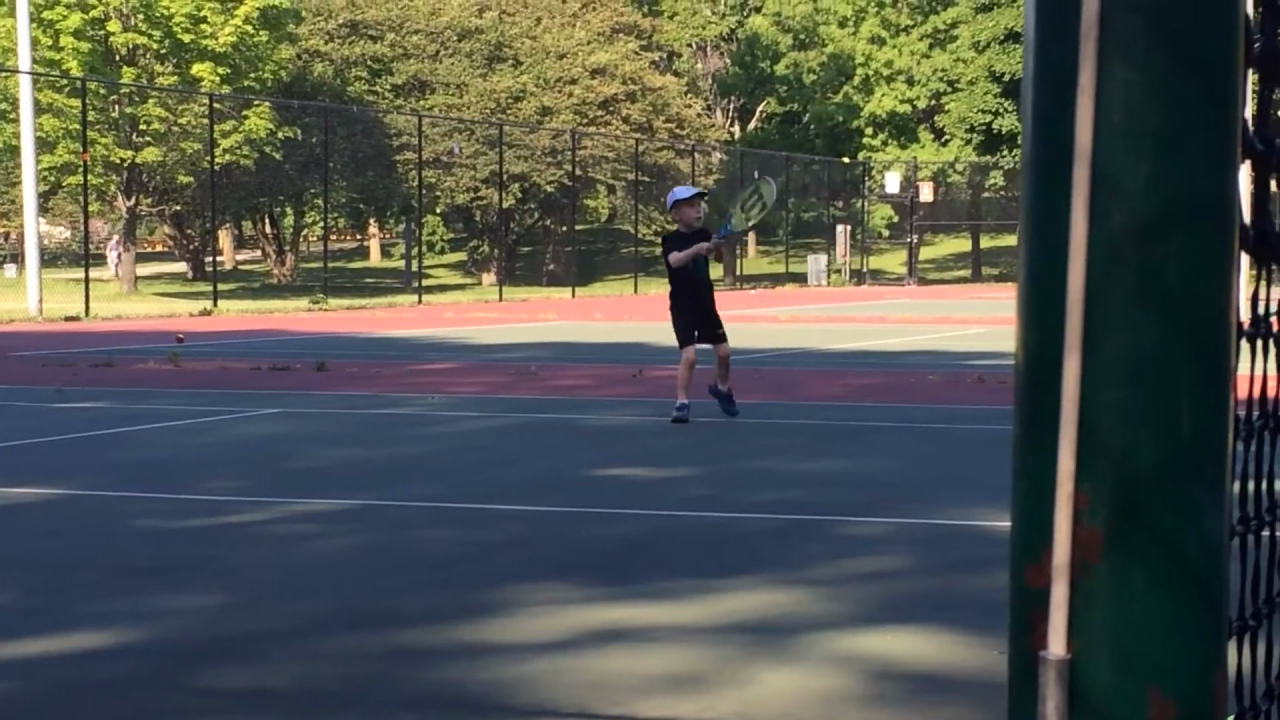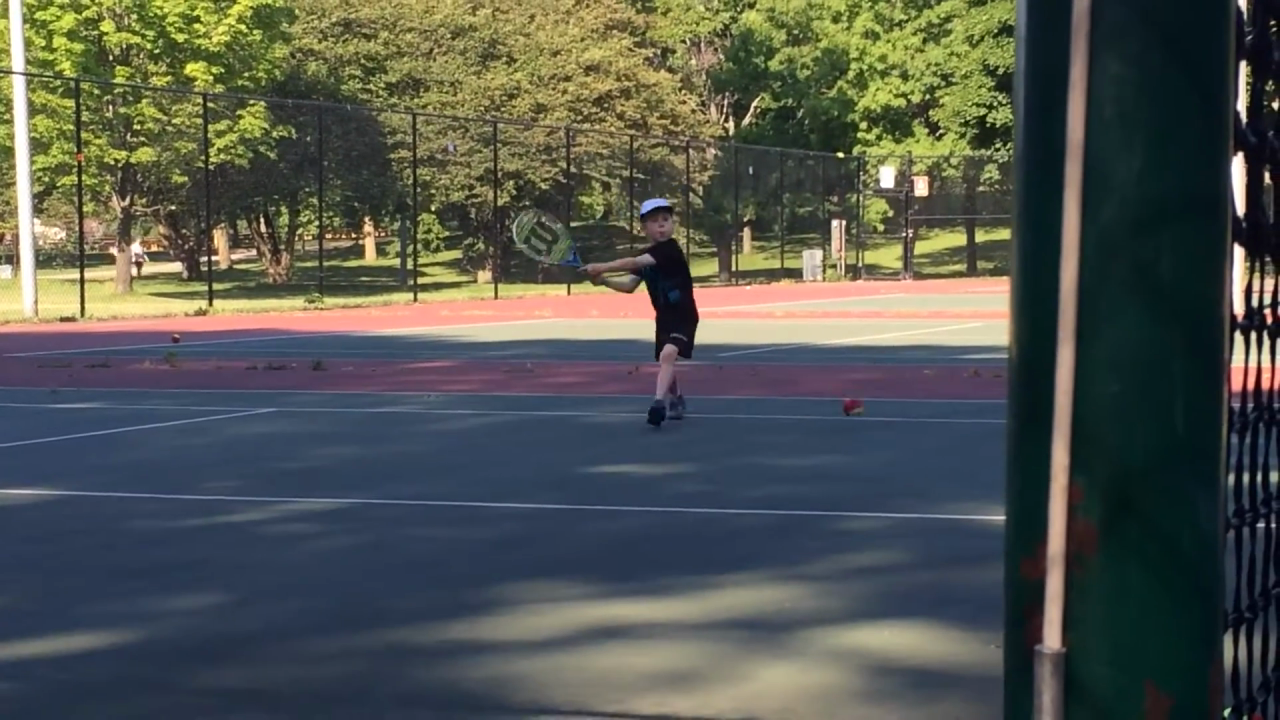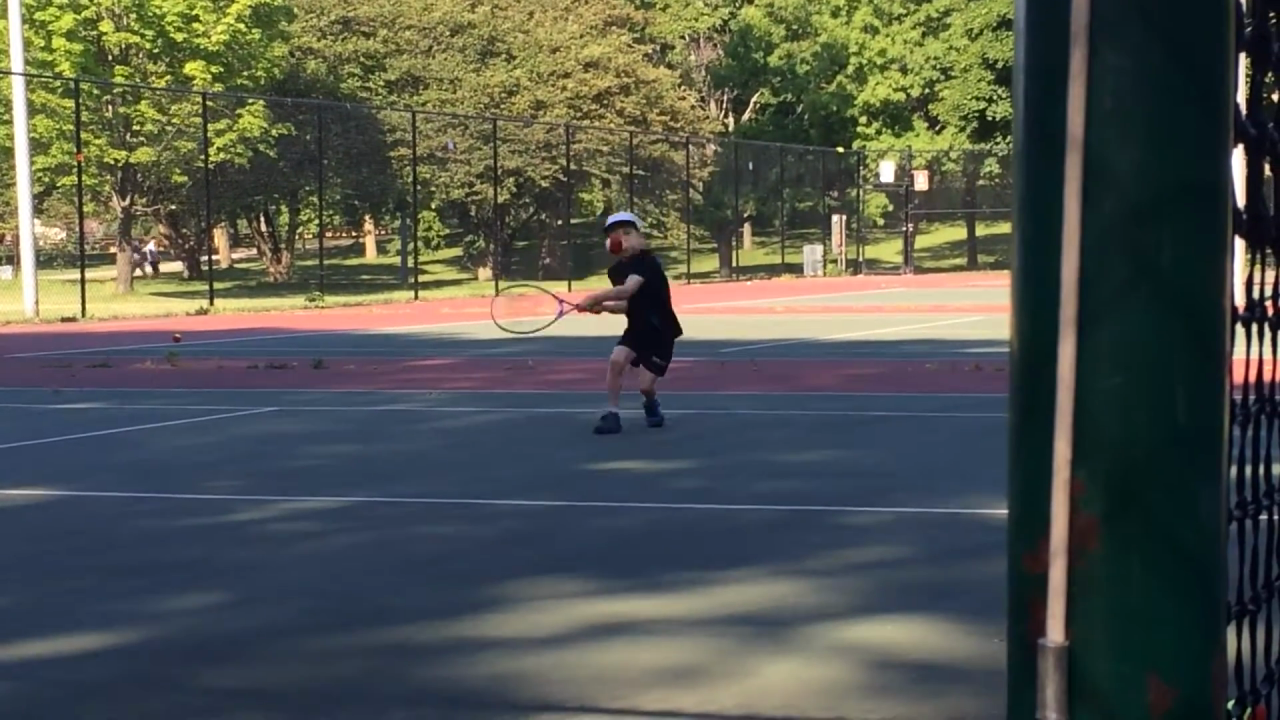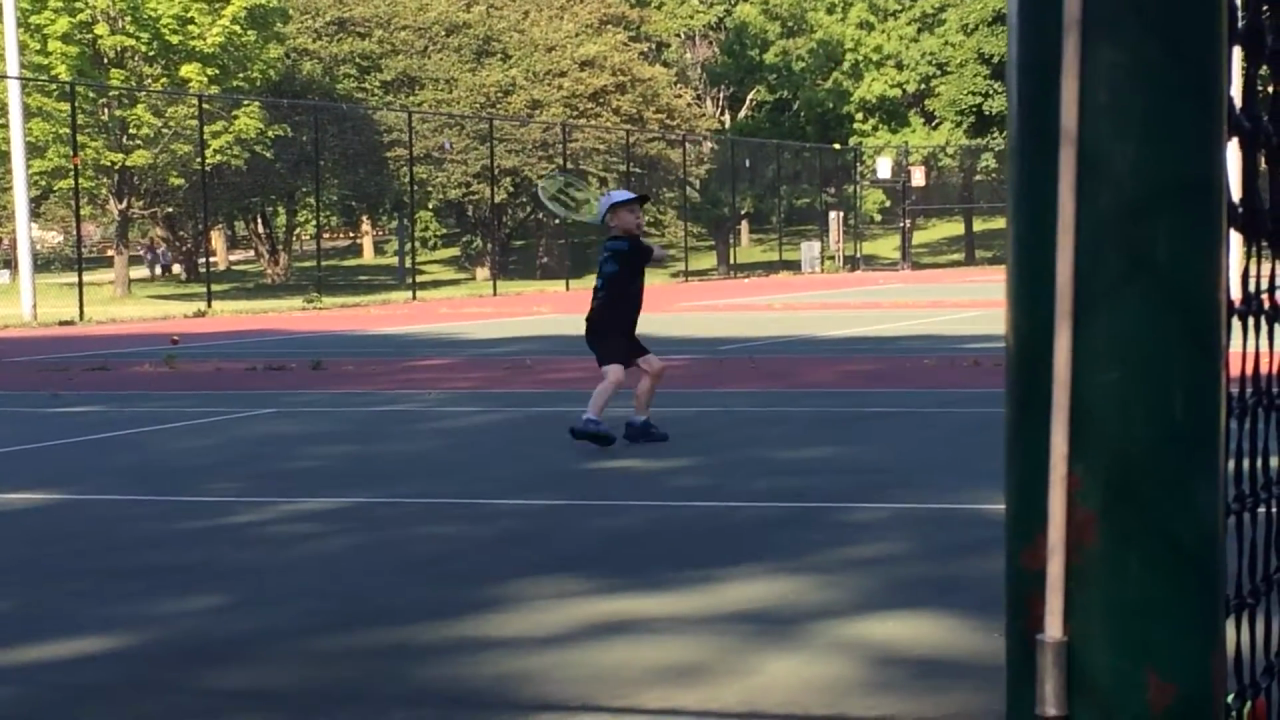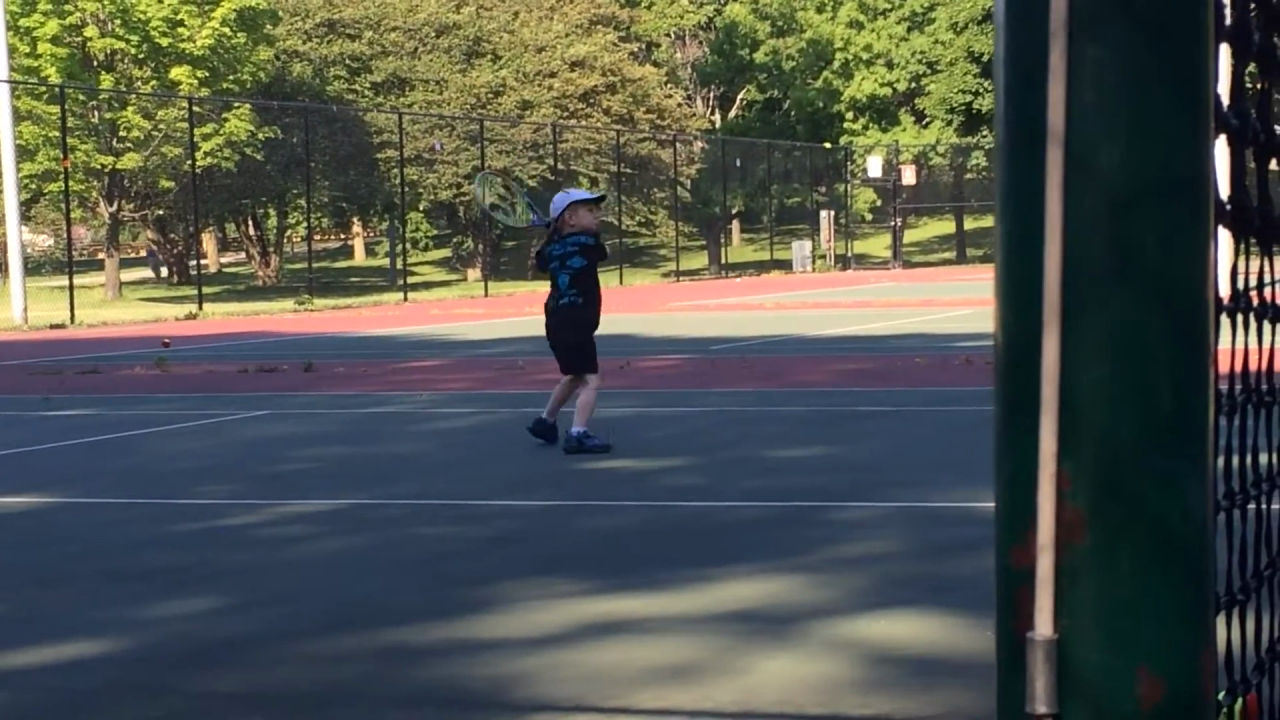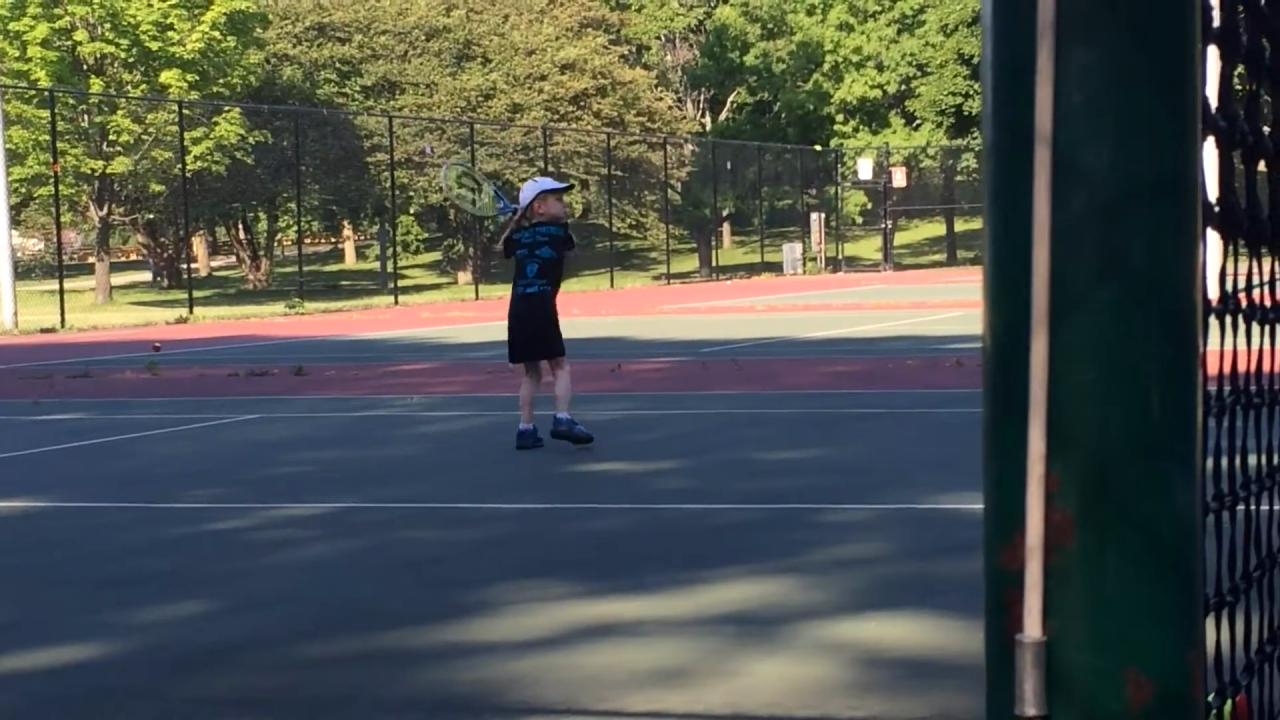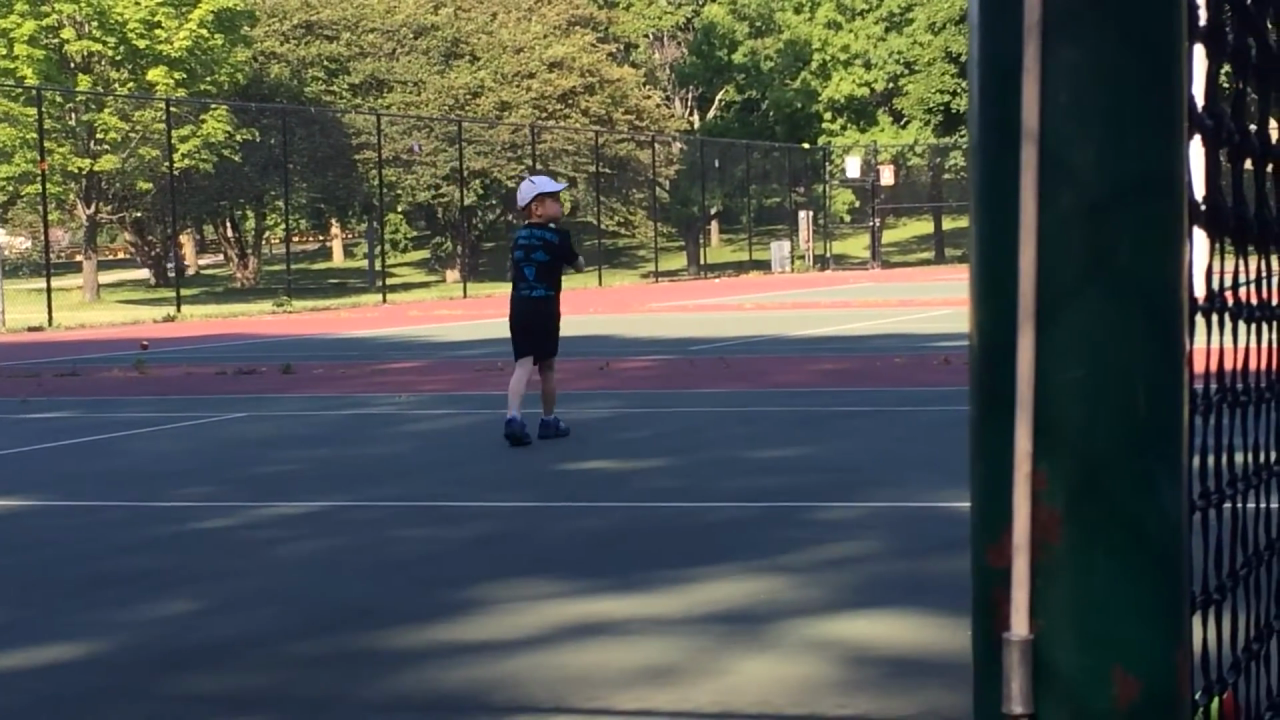
dt=0.4s
person 1, frame 1
left shoulder: (704, 235)
right shoulder: (670, 239)
left elbow: (715, 249)
right elbow: (674, 261)
left wrist: (714, 248)
right wrist: (697, 249)
left hip: (706, 304)
right hip: (682, 306)
left knee: (723, 351)
right knee: (689, 355)
left ankle: (722, 388)
right ankle: (682, 404)
person 1, frame 2
left shoulder: (671, 248)
right shoulder: (648, 255)
left elbow: (633, 264)
right elbow: (629, 285)
left wrist: (601, 268)
right wrist: (604, 278)
left hip: (683, 315)
right hip: (664, 317)
left knee: (668, 355)
right knee: (665, 364)
left ankle: (660, 402)
right ankle: (676, 399)
person 1, frame 3
left shoulder: (647, 259)
right shoulder: (616, 271)
left elbow: (629, 290)
right elbow: (626, 305)
left wrist: (594, 299)
right wrist: (601, 306)
left hip: (662, 331)
right hip: (637, 328)
left knee: (646, 384)
right knee: (618, 359)
left ankle: (652, 404)
right ankle: (612, 414)
person 1, frame 4
left shoulder: (612, 247)
right shoulder: (629, 245)
right elbow: (660, 255)
right wrist: (638, 239)
left hip: (619, 328)
right hip: (605, 326)
left knee: (655, 368)
right knee: (615, 376)
left ankle: (638, 424)
right ankle: (588, 421)
person 1, frame 5
left shoulder: (550, 249)
right shoulder: (589, 241)
left elbow: (536, 262)
right elbow: (603, 253)
left wrist: (552, 234)
left hip: (556, 322)
right hip: (577, 324)
left knee: (575, 376)
right knee: (590, 380)
left ankle: (545, 420)
right ankle: (578, 434)
person 1, frame 6
left shoulder: (519, 235)
right shoulder: (558, 231)
left elbow: (505, 249)
right elbow: (570, 242)
left wrist: (514, 225)
left hip: (518, 310)
right hip: (542, 310)
left knee: (531, 373)
right knee: (560, 367)
left ankle: (526, 429)
right ankle: (562, 420)
person 1, frame 7
left shoulder: (518, 237)
right shoulder: (558, 238)
right elbow: (578, 266)
right wrist: (571, 258)
left hip: (519, 310)
right hip: (545, 310)
left knee: (522, 367)
right knee: (546, 367)
left ankle: (514, 420)
right ankle: (548, 421)
